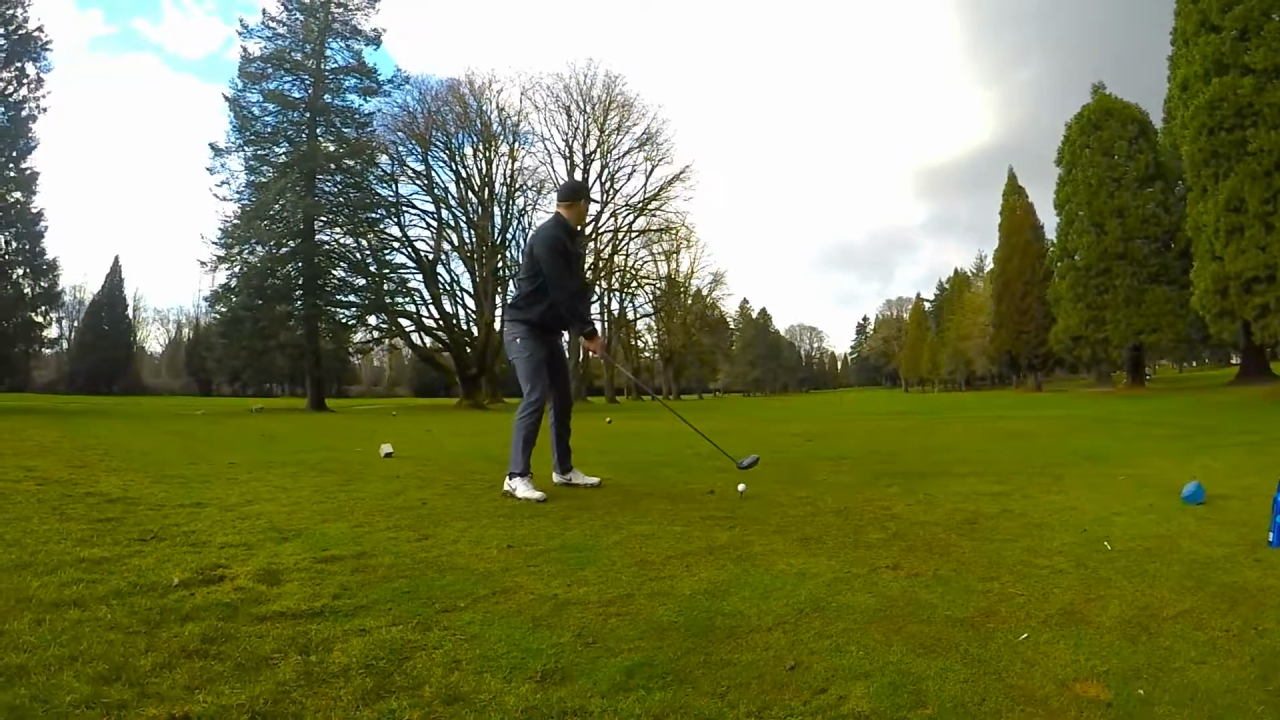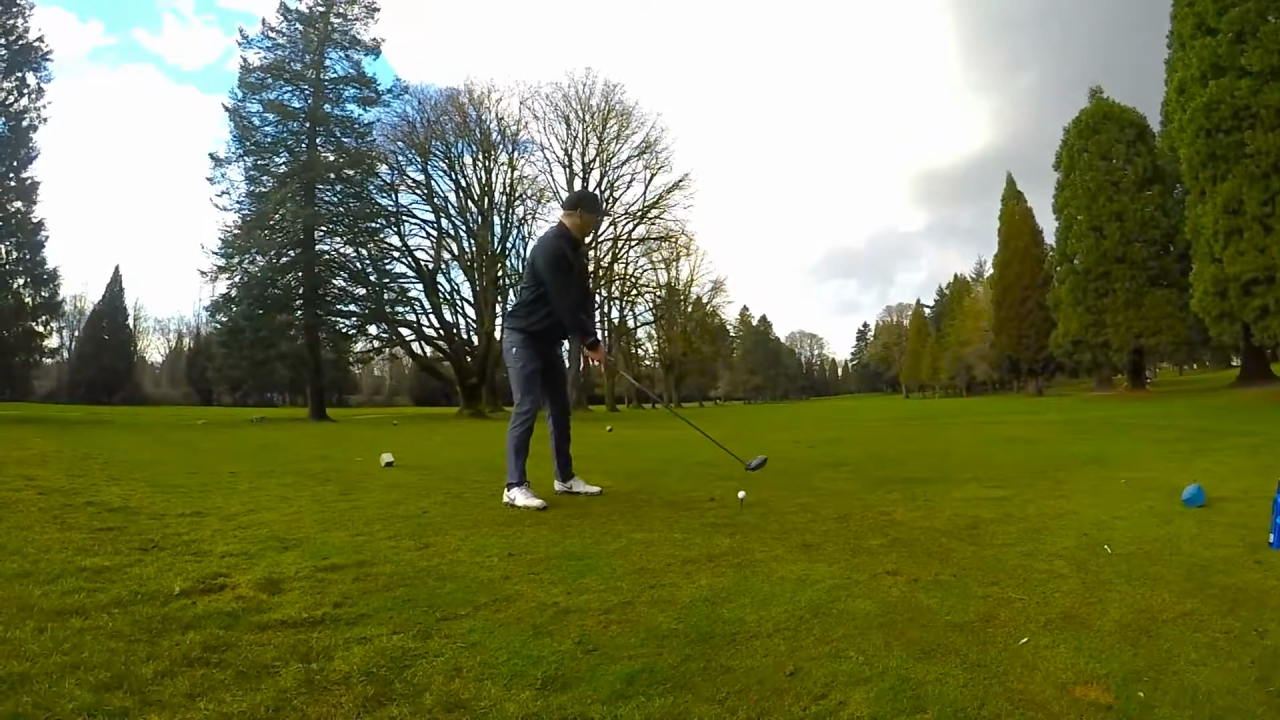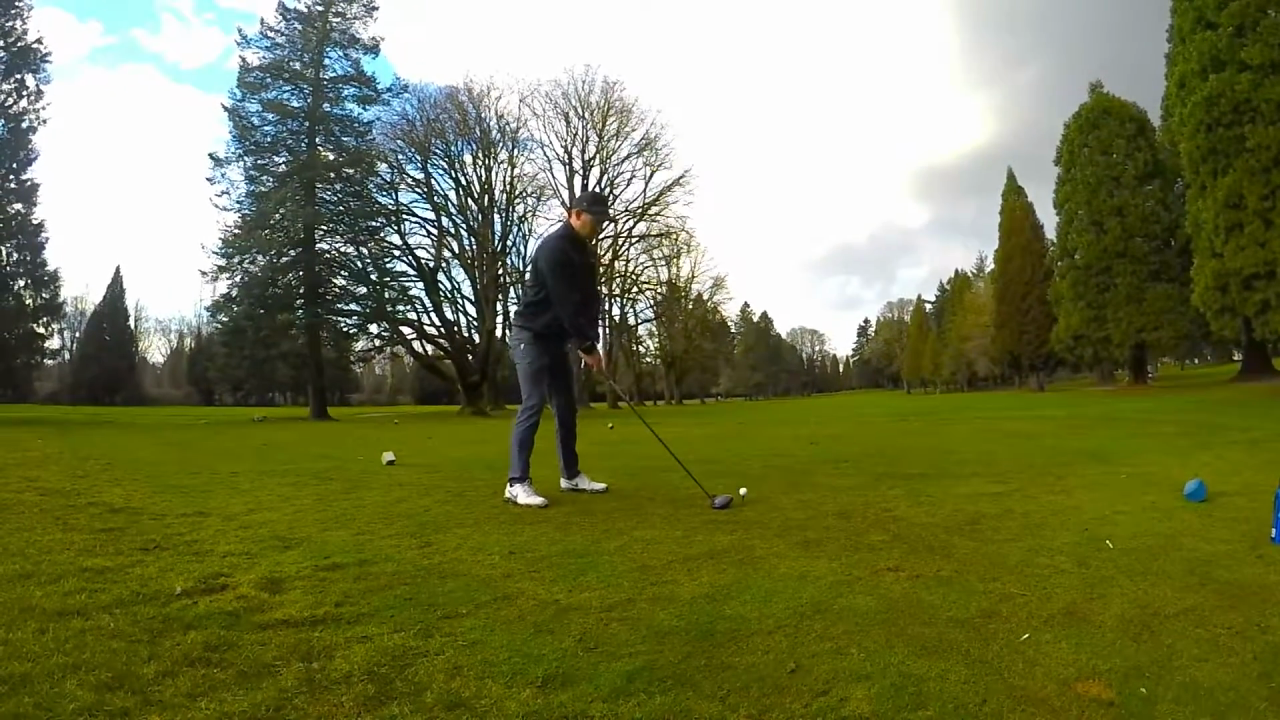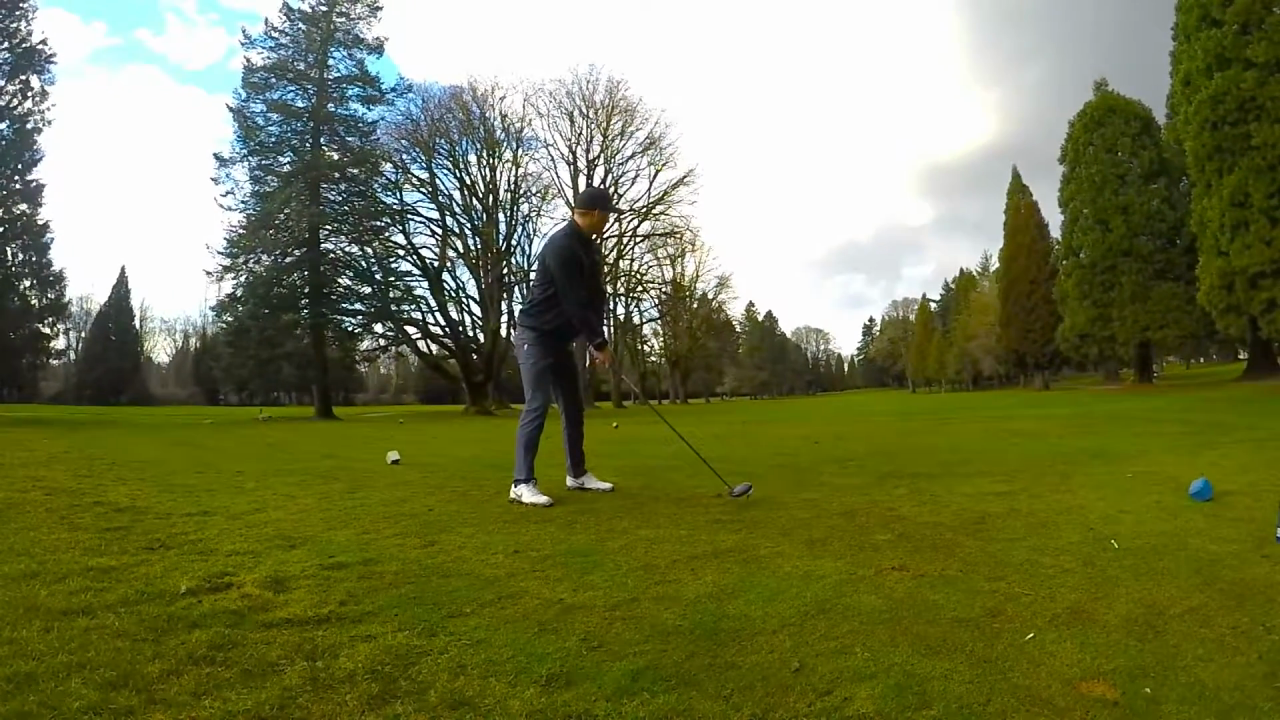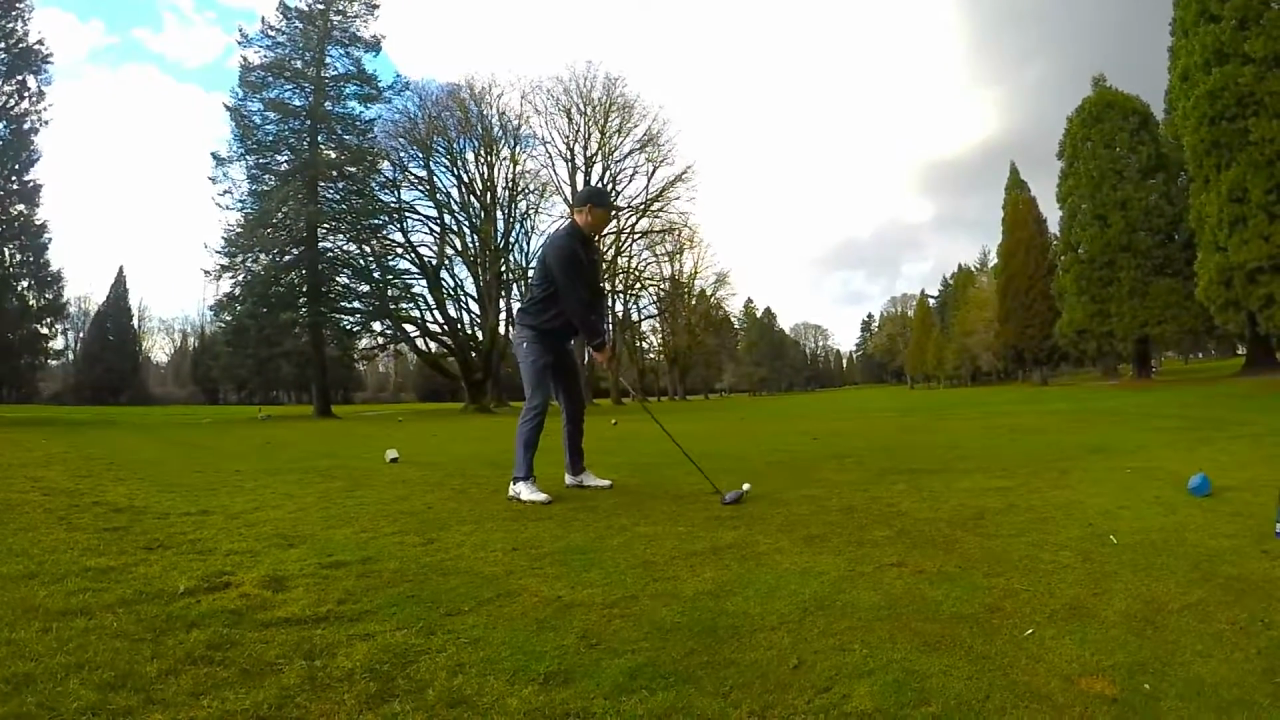
dt=1s
person 1, frame 1
left shoulder: (570, 239)
right shoulder: (548, 237)
left elbow: (578, 290)
right elbow: (562, 292)
left wrist: (584, 331)
right wrist: (588, 332)
left hip: (549, 330)
right hip: (525, 328)
left knee: (562, 400)
right knee: (536, 396)
left ankle: (563, 470)
right ankle: (517, 476)
person 1, frame 2
left shoulder: (575, 250)
right shoulder: (551, 248)
left elbow: (583, 300)
right elbow: (565, 303)
left wrist: (589, 340)
right wrist: (591, 342)
left hip: (548, 340)
right hip: (523, 337)
left knee: (560, 408)
right knee: (527, 407)
left ankle: (565, 478)
right ankle: (515, 486)
person 1, frame 3
left shoulder: (586, 252)
right shoulder: (554, 248)
left elbow: (590, 301)
right elbow: (565, 304)
left wrist: (590, 342)
right wrist: (588, 346)
left hip: (557, 339)
right hip: (531, 336)
left knee: (566, 407)
right knee: (533, 404)
left ankle: (571, 475)
right ankle: (518, 482)
person 1, frame 4
left shoulder: (590, 248)
right shoulder: (561, 246)
left elbow: (595, 298)
right elbow: (574, 303)
left wrist: (597, 341)
right wrist: (598, 343)
left hip: (561, 338)
right hip: (535, 335)
left knee: (573, 406)
right knee: (538, 405)
left ankle: (577, 474)
right ankle: (522, 483)
person 1, frame 5
left shoulder: (588, 247)
right shoulder: (562, 246)
left elbow: (595, 298)
right elbow: (574, 303)
left wrist: (600, 340)
right wrist: (597, 344)
left hip: (559, 337)
right hip: (534, 334)
left knee: (575, 403)
right knee: (538, 403)
left ankle: (576, 472)
right ankle: (521, 481)
